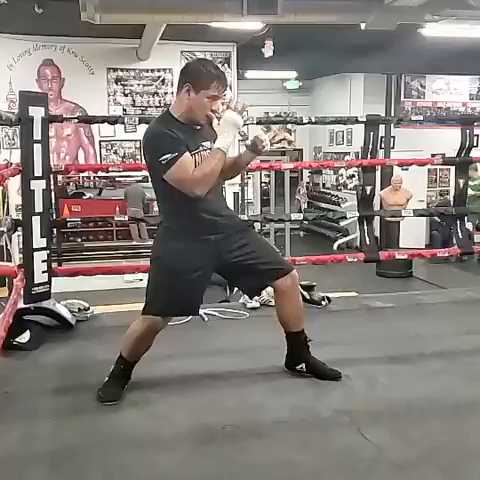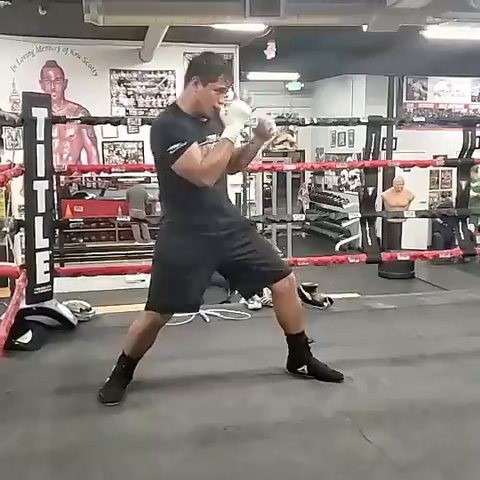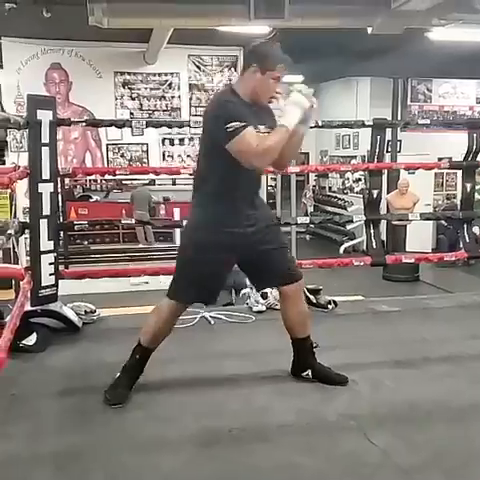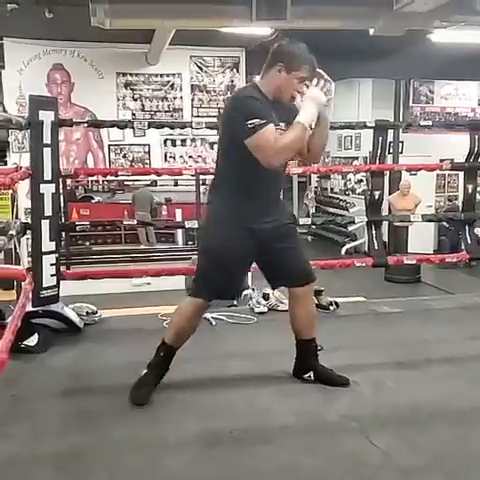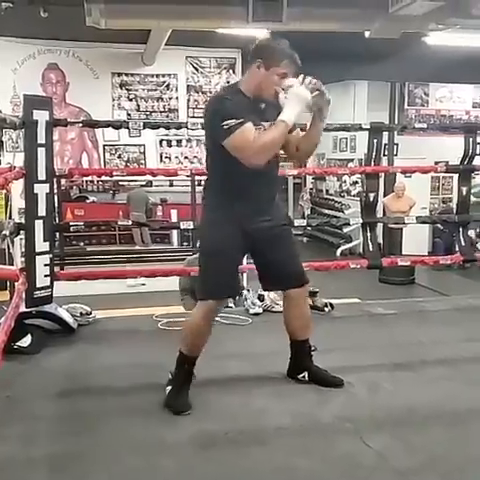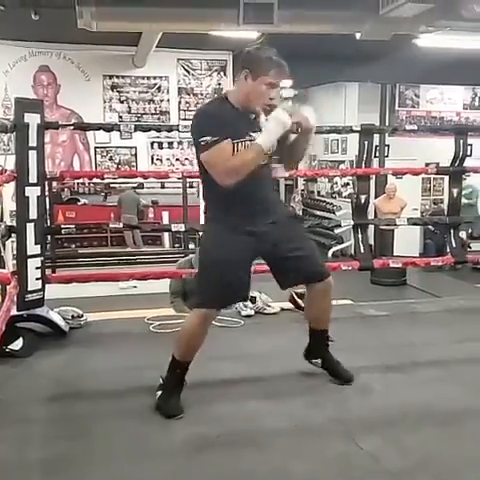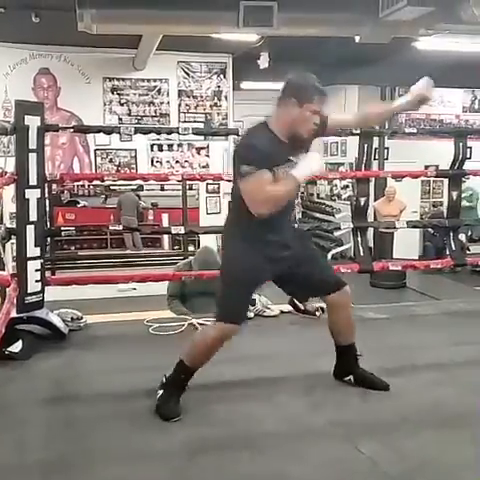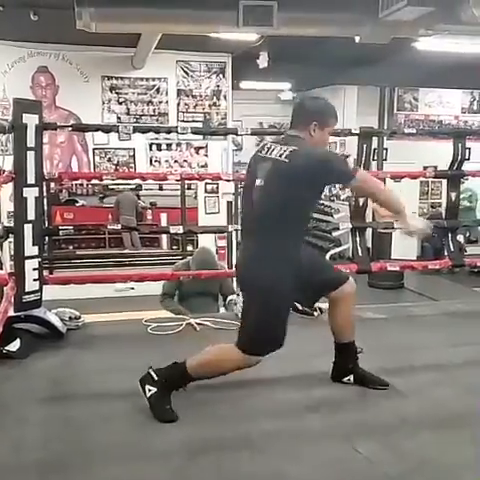
dt=0.2s
person 1, frame 1
left shoulder: (205, 124)
right shoulder: (159, 134)
right elbow: (197, 184)
left wrist: (250, 153)
right wrist: (226, 136)
left hip: (226, 228)
right hip: (183, 241)
left knee: (287, 279)
right knee: (155, 319)
left ankle: (300, 358)
right ankle: (119, 374)
person 1, frame 2
left shoulder: (212, 116)
right shoulder: (167, 126)
right elbow: (205, 174)
left wrist: (257, 141)
right wrist: (234, 129)
left hip: (228, 224)
right hip: (185, 236)
left knee: (285, 282)
right knee: (157, 313)
left ankle: (301, 359)
right ankle: (120, 374)
person 1, frame 3
left shoulder: (263, 109)
right shoulder: (225, 106)
left elbow: (283, 160)
right elbow: (257, 157)
left wrist: (300, 117)
right wrist: (293, 118)
left hip: (255, 218)
right hip: (212, 222)
left knee: (293, 286)
right knee: (178, 301)
left ankle: (305, 363)
right ankle: (130, 372)
person 1, frame 4
left shoulder: (284, 106)
right shoulder: (243, 103)
left elbow: (312, 156)
right elbow: (271, 155)
left wrist: (321, 112)
right wrist: (307, 112)
left hip: (273, 214)
right hip: (230, 217)
left knee: (302, 287)
right knee: (200, 299)
left ankle: (307, 364)
right ankle: (155, 370)
person 1, frame 5
left shoulder: (273, 104)
right shoulder: (222, 104)
left elbow: (301, 153)
right elbow: (254, 154)
left wrist: (319, 115)
right wrist: (292, 110)
left hip: (267, 215)
right hip: (224, 217)
left knee: (297, 289)
right knee: (210, 303)
left ankle: (301, 365)
right ankle: (180, 379)
person 1, frame 6
left shoulder: (264, 110)
right shoulder: (209, 117)
left elbow: (290, 160)
right elbow: (226, 175)
left wrist: (302, 132)
right wrist: (267, 138)
left hip: (274, 218)
right hip: (227, 226)
left knee: (320, 283)
right knee: (205, 309)
left ankle: (318, 351)
right ankle: (172, 384)
person 1, frame 7
left shoulder: (302, 130)
right shoulder: (253, 144)
left elbow: (356, 119)
right elbow: (259, 205)
left wrist: (409, 100)
right wrist: (302, 172)
left hip: (284, 237)
right hip: (246, 246)
left knee: (338, 295)
right knee: (226, 325)
left ankle: (348, 367)
right ankle: (172, 384)
person 1, frame 8
left shoulder: (267, 150)
right shoulder: (318, 160)
right elbow: (376, 190)
right wrist: (407, 218)
left hip: (284, 253)
right hip: (268, 266)
left knee: (343, 290)
right knee: (253, 352)
left ankle: (346, 368)
right ankle: (161, 379)
